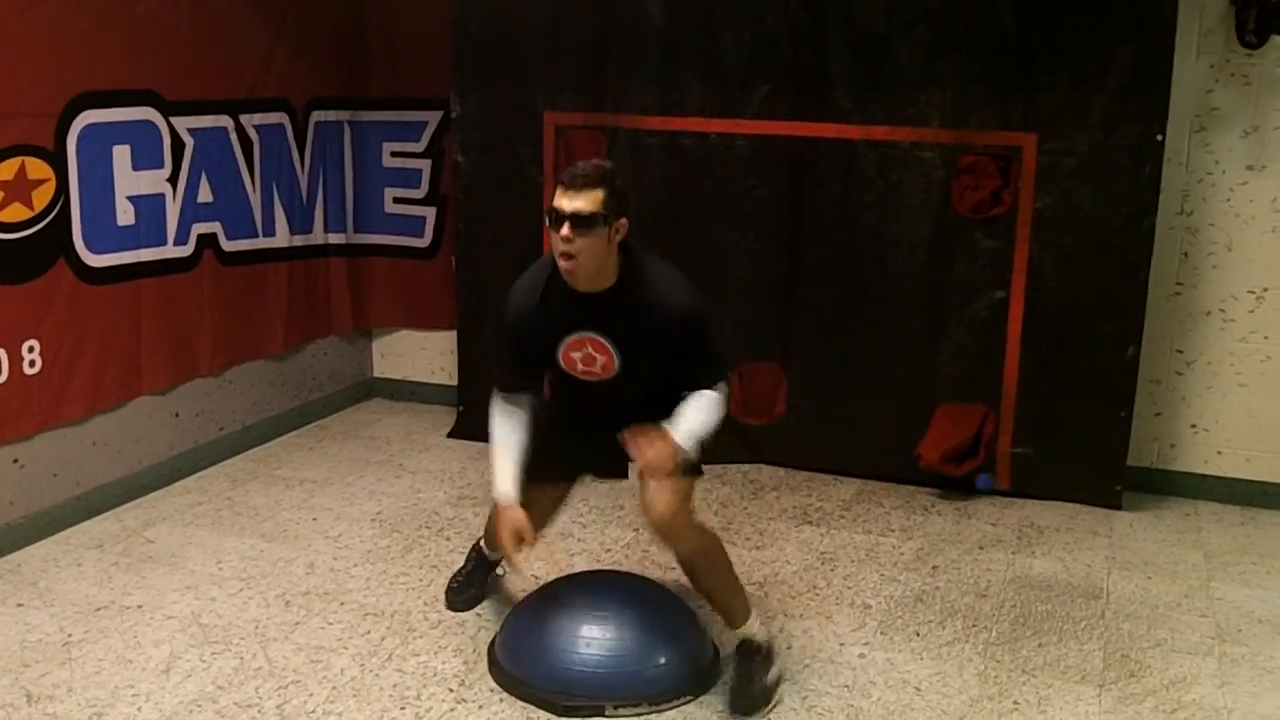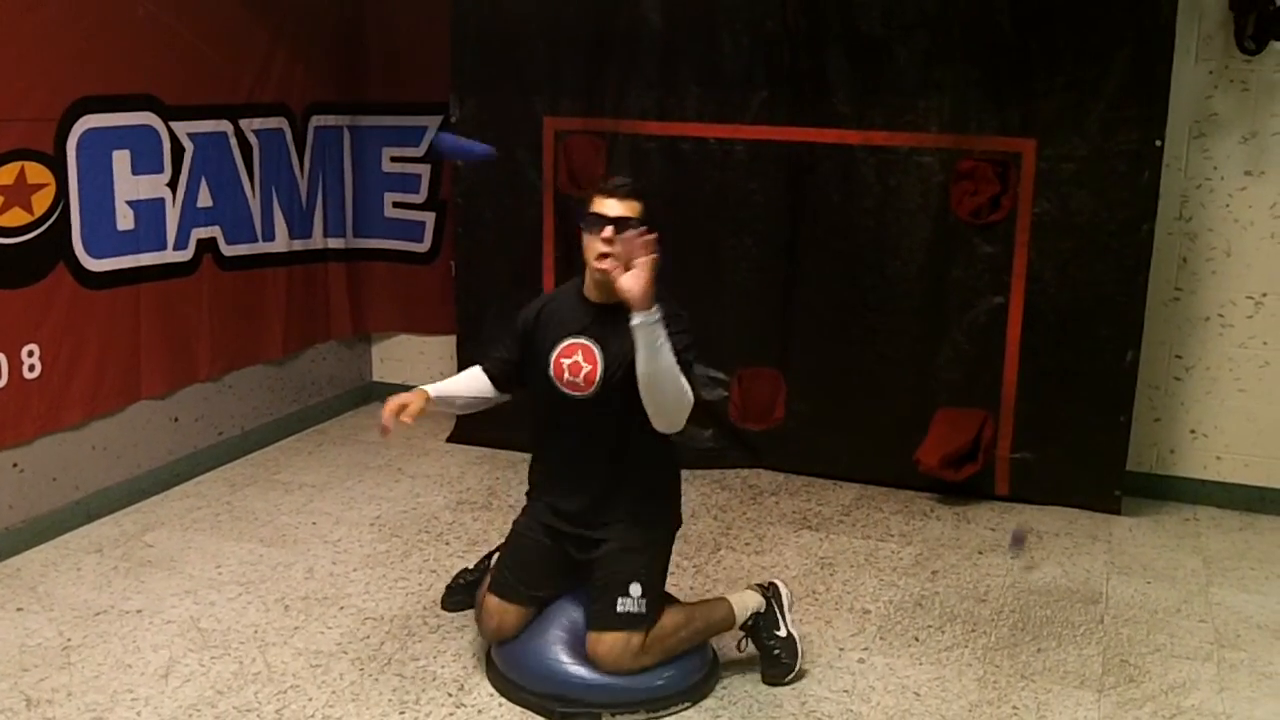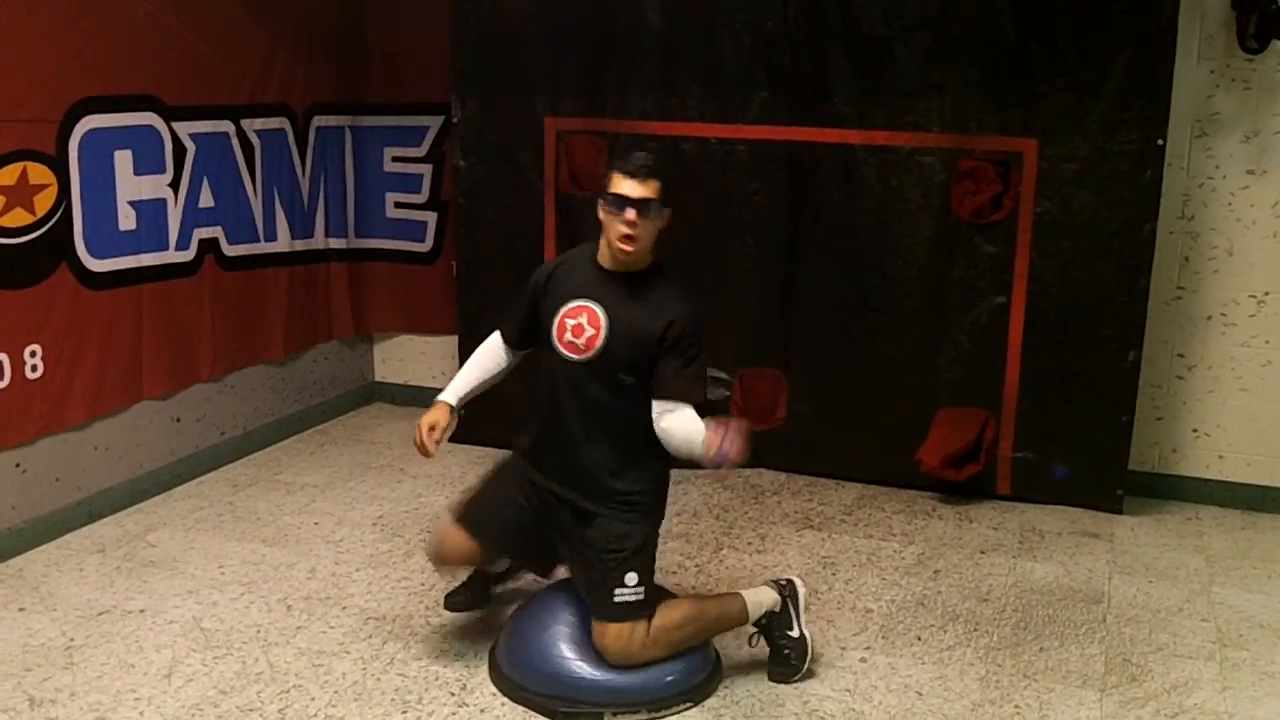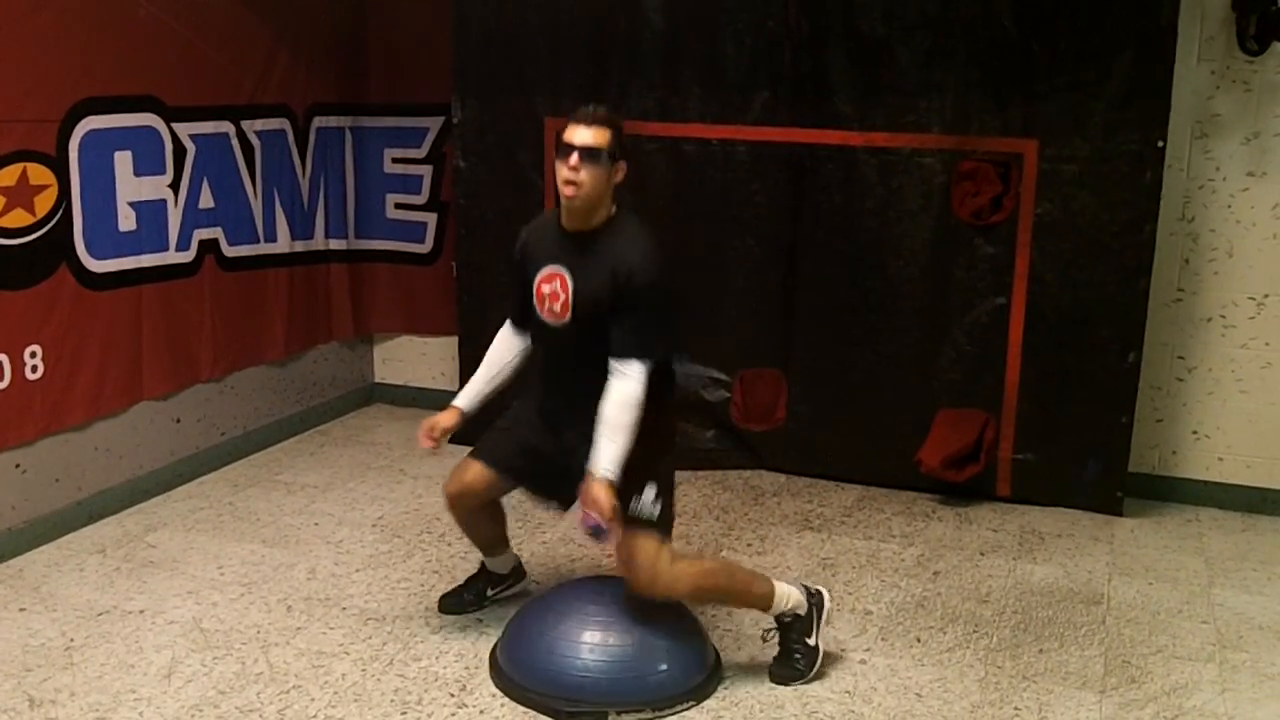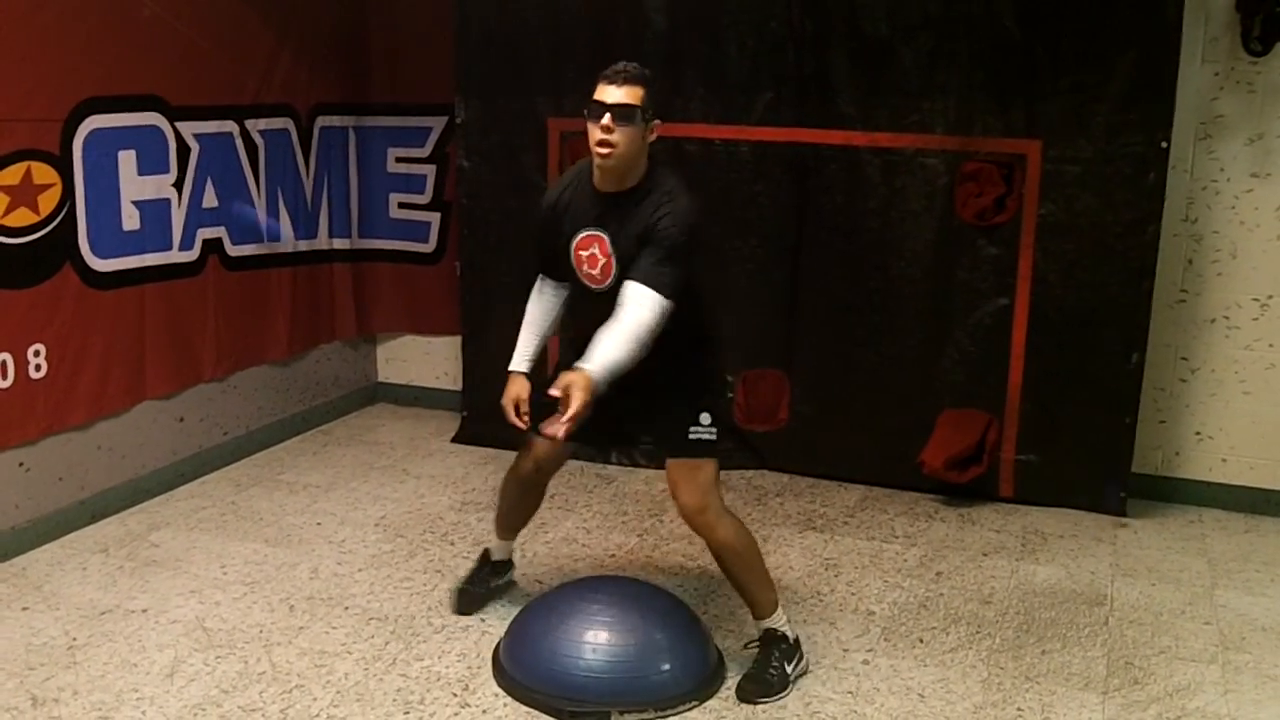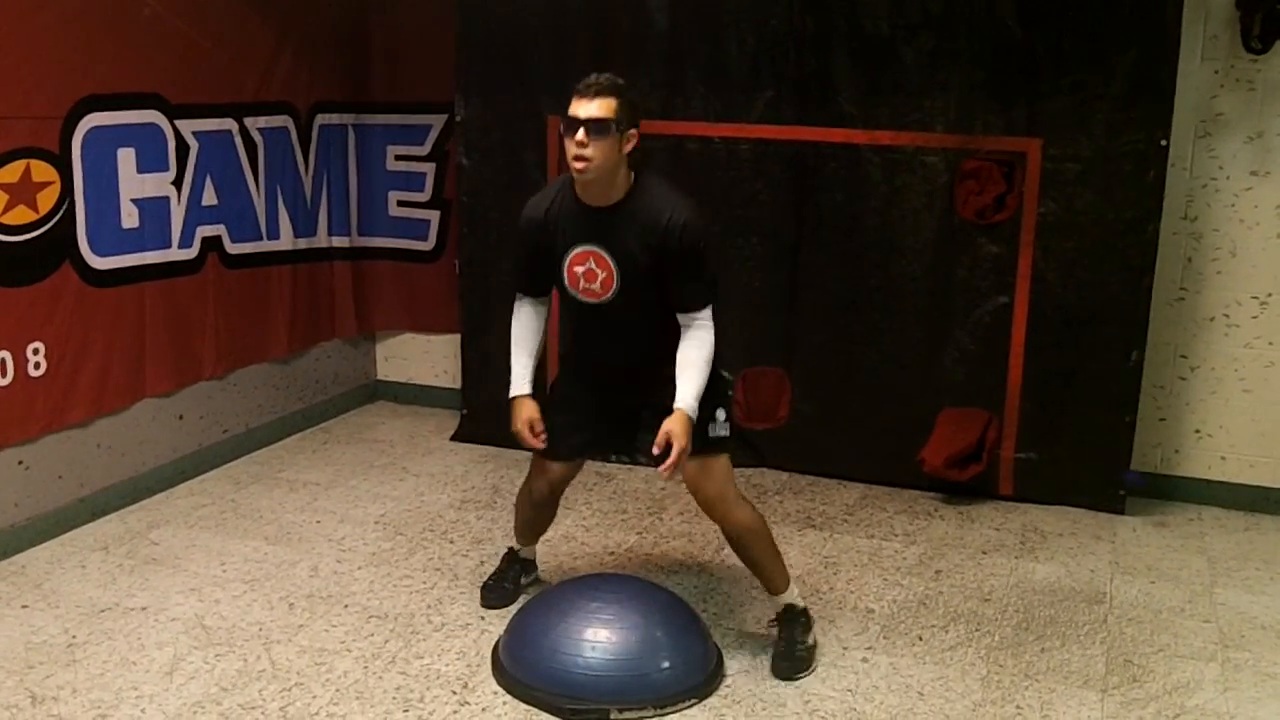
dt=0.3s
person 1, frame 1
left shoulder: (667, 298)
right shoulder: (530, 298)
left elbow: (708, 391)
right elbow: (510, 401)
left wrist: (675, 441)
right wrist: (506, 497)
left hip: (659, 412)
right hip: (573, 409)
left knee: (665, 513)
right knee: (524, 505)
left ankle: (752, 640)
right ankle: (486, 555)
person 1, frame 2
left shoulder: (654, 316)
right shoulder: (546, 312)
left elbow: (669, 420)
right elbow: (494, 381)
left wrist: (642, 312)
right wrist: (426, 395)
left hip: (633, 513)
right hip: (554, 503)
left knee: (612, 653)
right knee: (496, 625)
left ankle: (754, 606)
right ankle: (502, 566)
person 1, frame 3
left shoulder: (673, 309)
right shoulder: (558, 274)
left elbow: (672, 416)
right elbow: (508, 342)
left wrist: (704, 439)
right wrist: (447, 401)
left hip: (621, 489)
right hip: (542, 465)
left knee: (621, 645)
right knee: (449, 550)
left ankle: (771, 603)
right ankle: (501, 558)
person 1, frame 4
left shoulder: (631, 257)
right shoulder: (535, 238)
left elbow: (629, 373)
right elbow: (518, 331)
left wrist: (604, 472)
right wrist: (463, 405)
left hip: (627, 422)
right hip: (552, 405)
left knee: (647, 572)
right knee: (465, 490)
left ankle: (798, 604)
right ankle: (502, 571)
person 1, frame 5
left shoulder: (670, 209)
right shoulder: (564, 196)
left elbow: (641, 313)
right elbow: (551, 283)
left wrist: (589, 377)
right wrist: (520, 367)
left hip: (675, 369)
right hip: (586, 361)
left knee: (699, 506)
right knee: (531, 461)
left ankle: (779, 637)
right ankle: (498, 561)
person 1, frame 6
left shoulder: (669, 218)
right shoulder: (543, 214)
left elbow: (697, 324)
right elbow: (531, 302)
left wrist: (684, 408)
right wrist: (521, 390)
left hip: (670, 373)
right hip: (586, 373)
left knee: (716, 493)
right knee: (543, 481)
left ankle: (792, 609)
right ankle: (520, 559)
